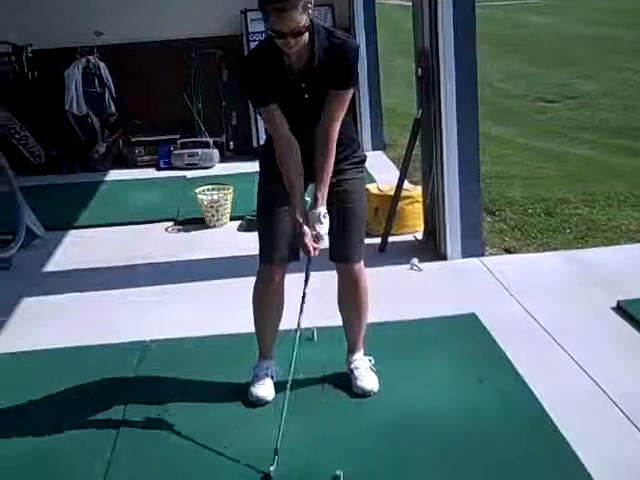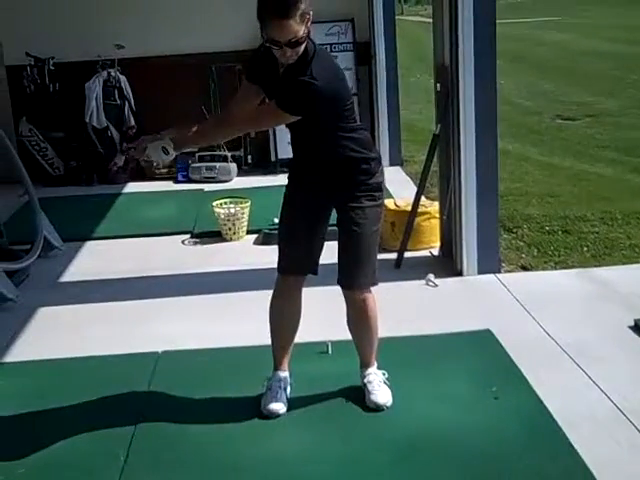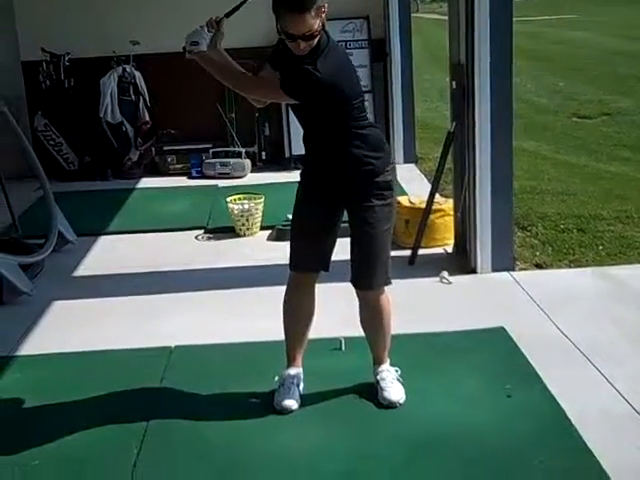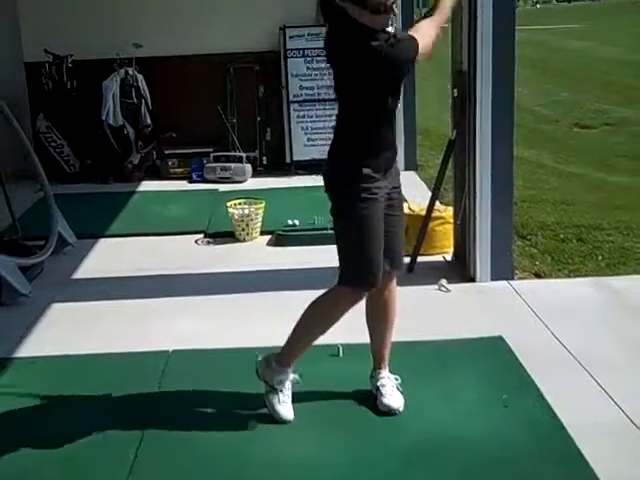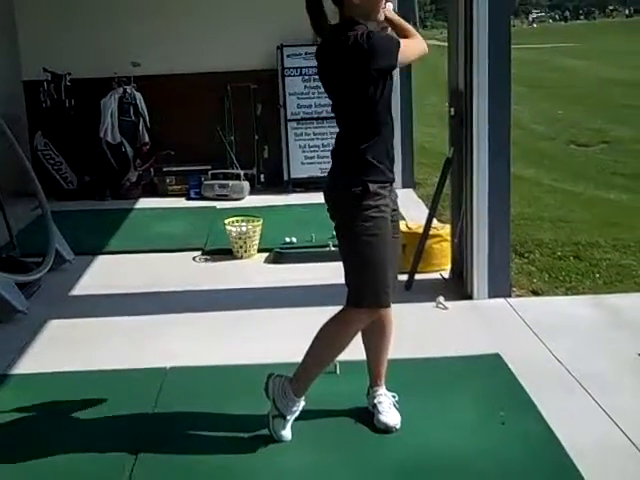
dt=1s
person 1, frame 1
left shoulder: (342, 50)
right shoulder: (256, 66)
left elbow: (328, 130)
right elbow: (285, 142)
left wrist: (321, 200)
right wrist: (300, 214)
left hip: (341, 160)
right hip: (282, 166)
left knee: (351, 264)
right knee: (272, 268)
left ankle: (357, 356)
right ankle: (265, 363)
person 1, frame 2
left shoulder: (315, 82)
right shoulder: (265, 58)
left elbow: (242, 125)
right elbow: (231, 115)
left wrist: (180, 142)
right wrist: (176, 136)
left hip: (354, 178)
right hip: (307, 174)
left knee: (356, 287)
right knee: (289, 278)
left ankle: (370, 371)
right ankle: (280, 374)
person 1, frame 3
left shoulder: (321, 73)
right shoulder: (290, 46)
left elbow: (251, 88)
right elbow: (259, 95)
left wrist: (202, 55)
right wrist: (215, 51)
left hip: (367, 176)
right hip: (320, 171)
left knee: (370, 286)
right knee: (302, 275)
left ankle: (383, 367)
right ankle: (293, 369)
person 1, frame 4
right shoulder: (380, 53)
left hip: (384, 168)
right hip: (359, 176)
left knee: (387, 276)
right knee: (359, 284)
left ankle: (381, 373)
right ankle: (279, 366)
person 1, frame 5
left shoulder: (335, 43)
right shoulder: (364, 44)
right elbow: (419, 44)
left hip: (372, 185)
right hip: (361, 189)
left knee: (382, 298)
right knee: (366, 304)
left ankle: (378, 390)
right ankle: (290, 390)
